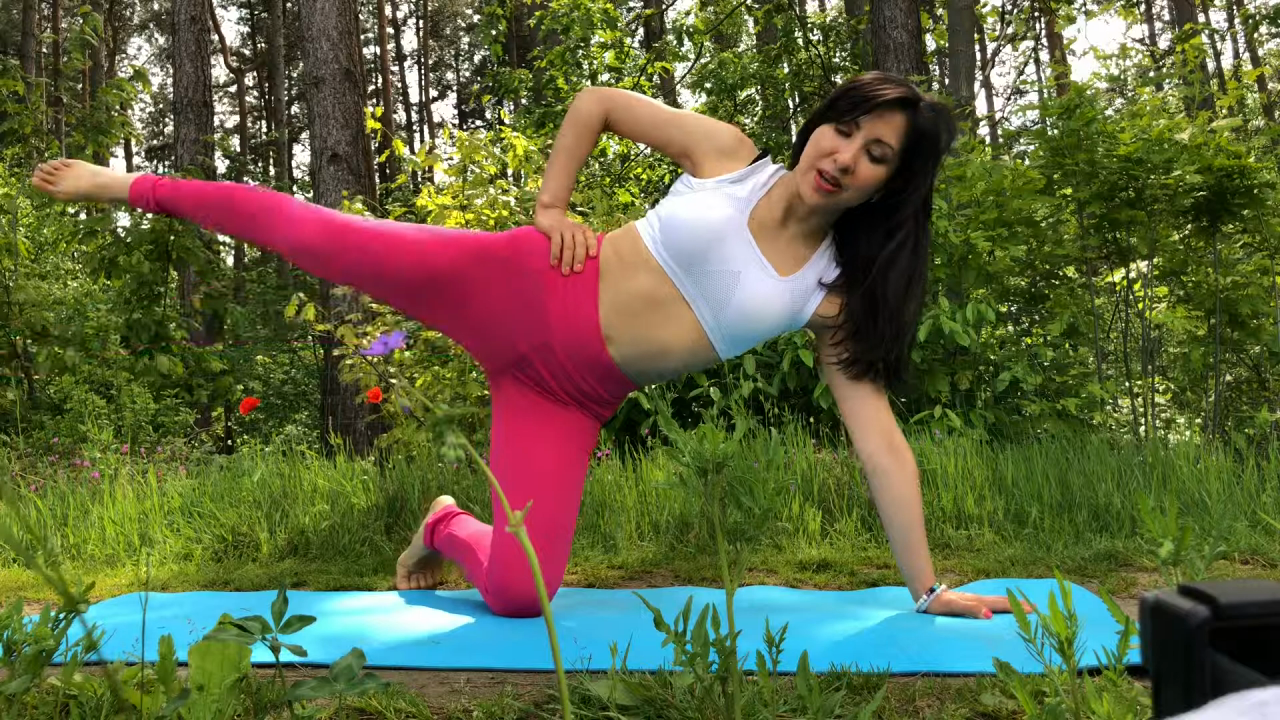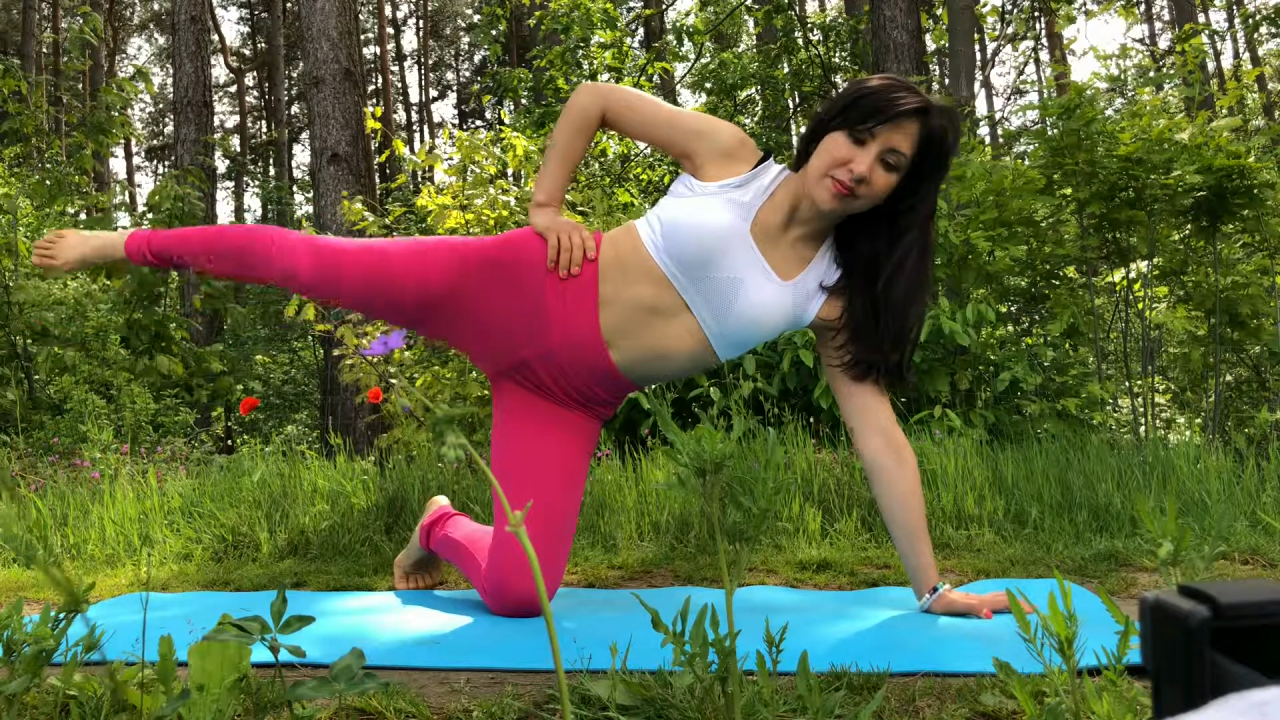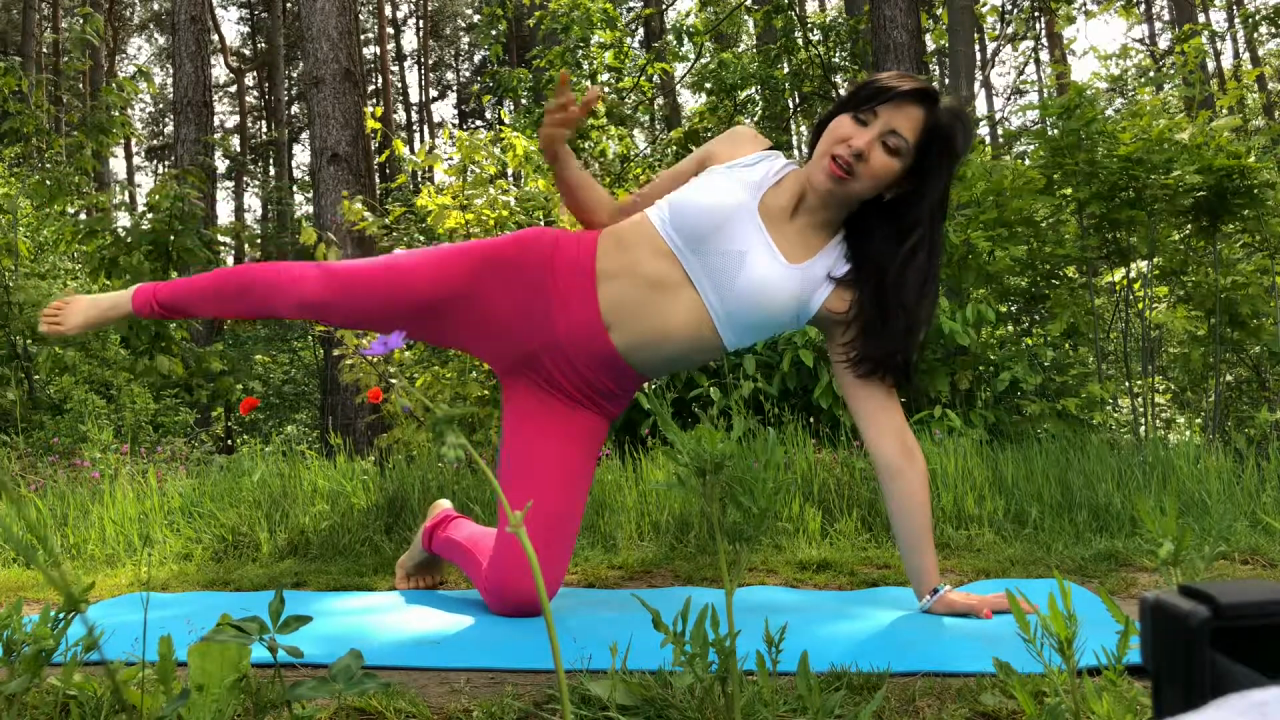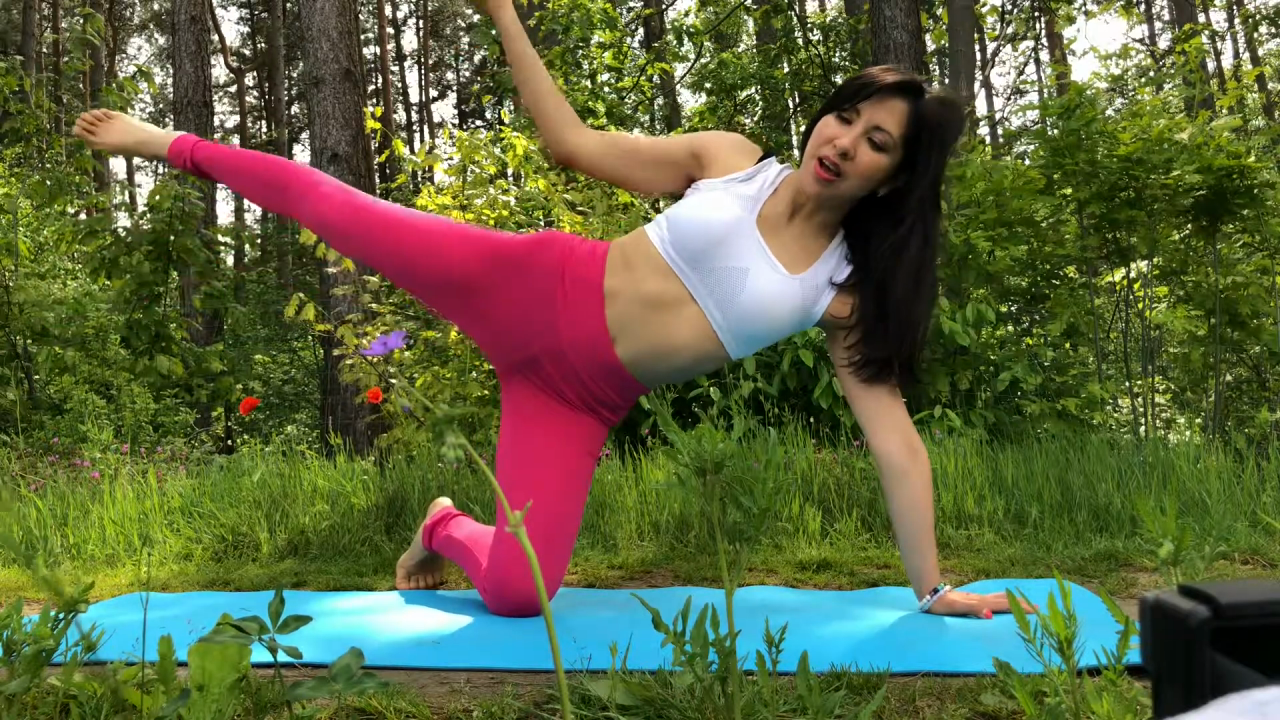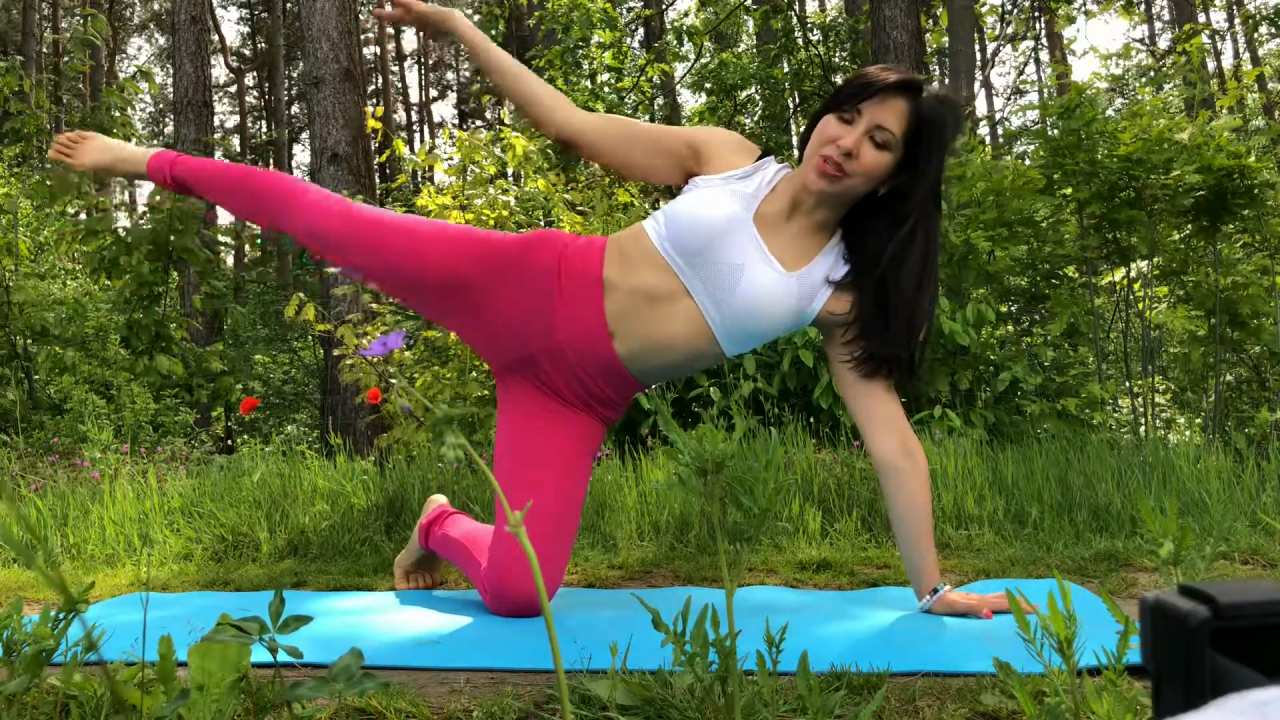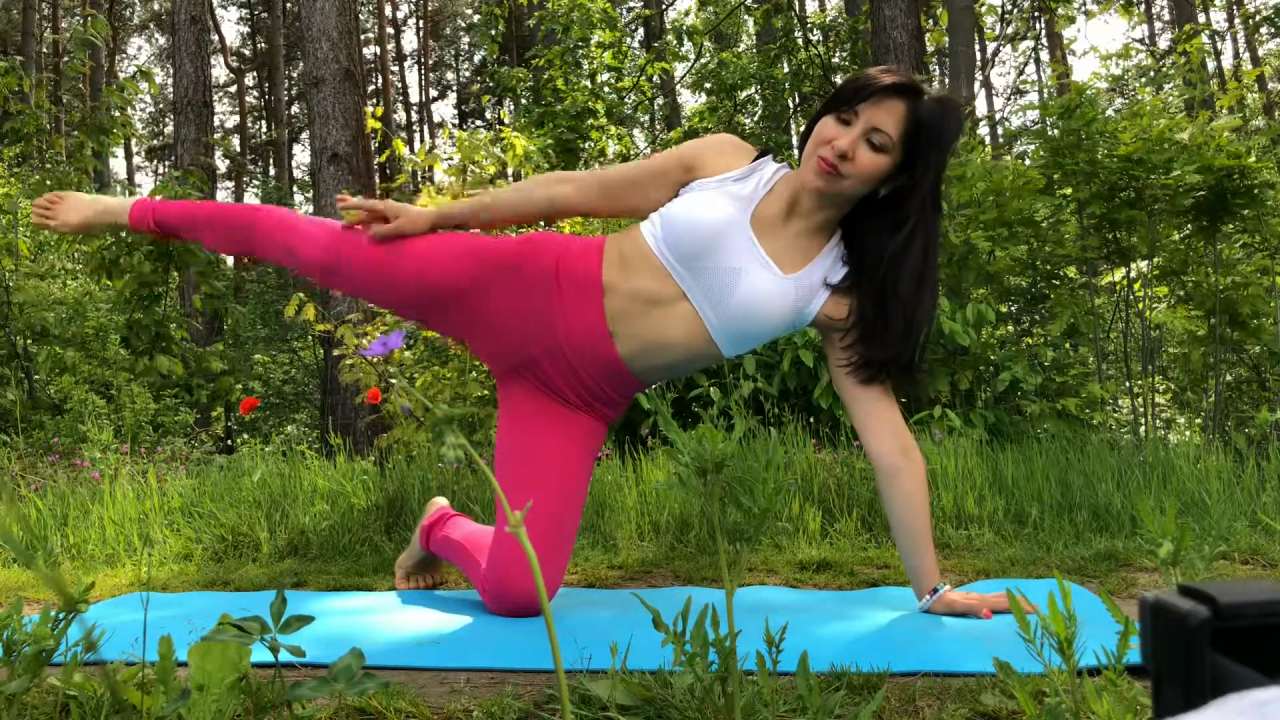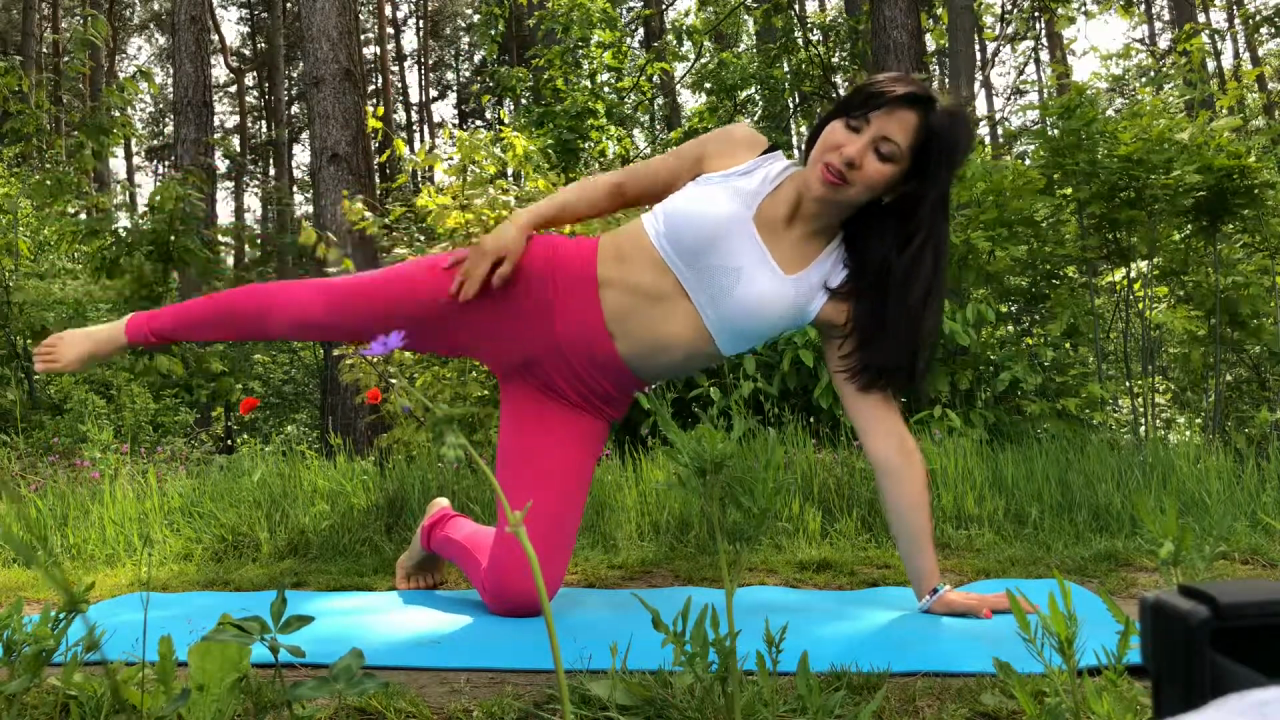
dt=0.7s
person 1, frame 1
left shoulder: (838, 296)
right shoulder: (727, 152)
left elbow: (880, 437)
right elbow: (594, 102)
left wrist: (927, 586)
right wrist: (551, 206)
left hip: (568, 397)
right hip: (519, 288)
left knee: (519, 593)
right knee: (311, 234)
left ankle: (450, 528)
right ankle: (132, 185)
person 1, frame 2
left shoulder: (838, 300)
right shoulder: (728, 152)
left elbow: (882, 438)
right elbow: (593, 96)
left wrist: (932, 585)
right wrist: (545, 205)
left hip: (570, 399)
right hip: (520, 292)
left knee: (519, 593)
right knee: (308, 262)
left ankle: (445, 530)
right ankle: (124, 244)
person 1, frame 3
left shoulder: (845, 291)
right shoulder: (743, 151)
left elbow: (891, 437)
right elbow: (605, 214)
left wrist: (931, 585)
right wrist: (556, 147)
left hip: (579, 393)
right hip: (532, 285)
left knee: (521, 593)
right knee: (320, 285)
left ankle: (448, 532)
right ankle: (136, 299)
person 1, frame 4
left shoulder: (847, 293)
right shoulder: (730, 158)
left elbow: (892, 435)
right elbow: (575, 145)
left wrist: (930, 584)
left hip: (581, 397)
right hip: (535, 289)
left knee: (518, 591)
right knee: (342, 210)
left ankle: (448, 529)
right ankle: (171, 147)
person 1, frame 5
left shoulder: (844, 291)
right shoulder: (725, 156)
left elbow: (890, 434)
right elbow: (575, 127)
left wrist: (933, 584)
left hip: (575, 394)
right hip: (530, 286)
left knee: (517, 592)
right knee: (332, 224)
left ankle: (443, 529)
right ankle: (152, 162)
person 1, frame 6
left shoulder: (844, 297)
right shoulder: (727, 159)
left elbow: (889, 436)
right elbow: (582, 190)
left wrist: (933, 584)
right wrist: (438, 206)
left hip: (577, 397)
right hip: (529, 291)
left knee: (519, 593)
right knee: (324, 248)
left ankle: (444, 531)
right ankle: (130, 210)
person 1, frame 7
left shoulder: (843, 296)
right shoulder: (740, 150)
left elbow: (887, 435)
right elbow: (618, 182)
left wrist: (931, 585)
right wrist: (521, 220)
left hip: (578, 394)
right hip: (532, 294)
left knee: (519, 592)
right knee: (311, 307)
left ankle: (447, 530)
right ankle: (125, 332)
